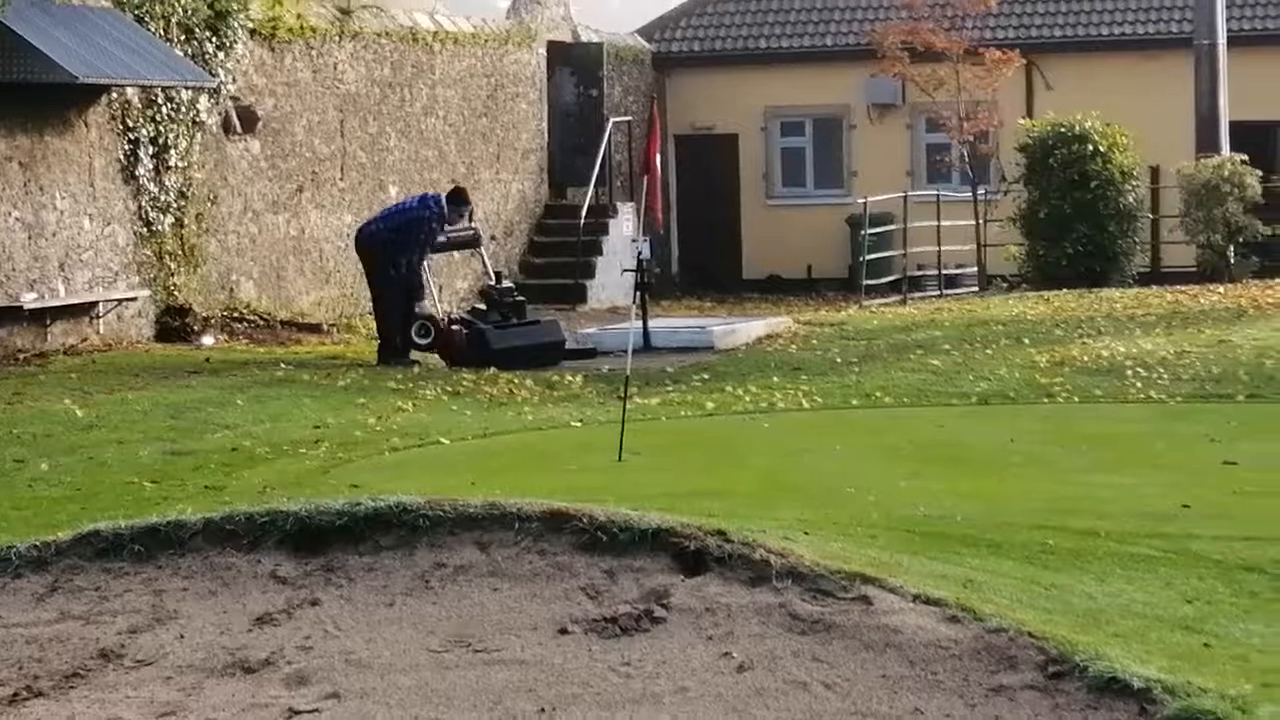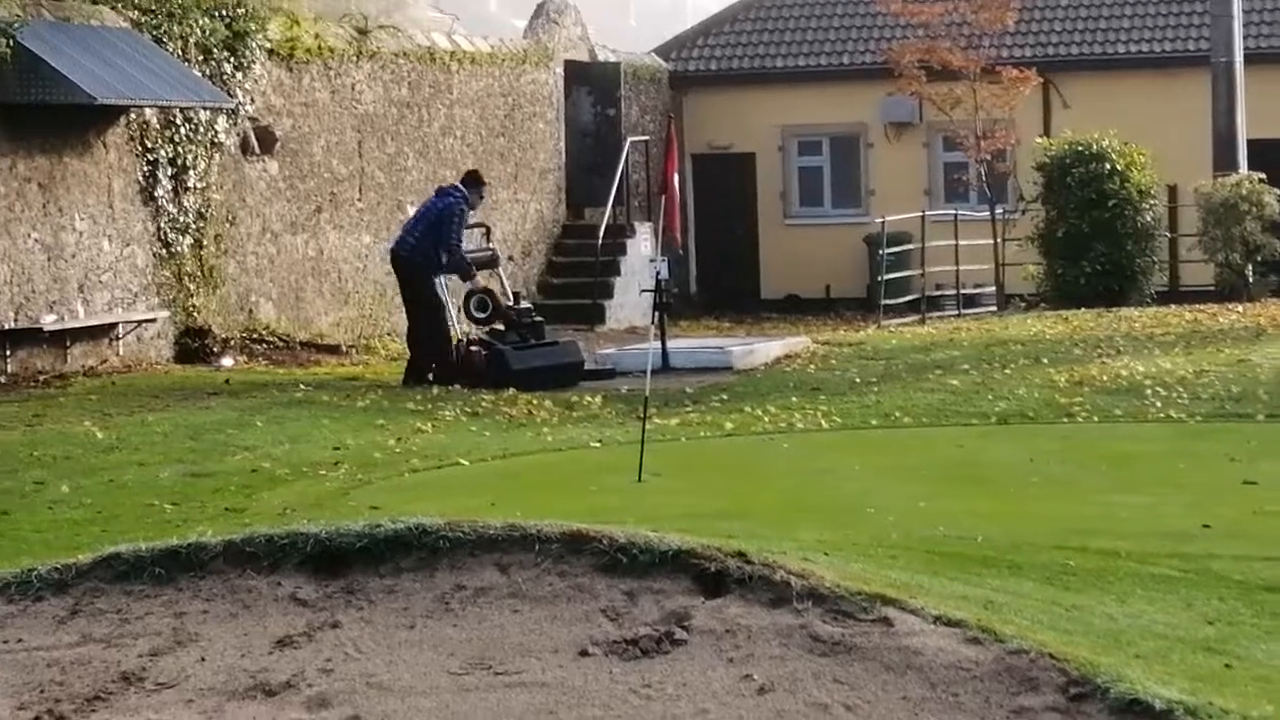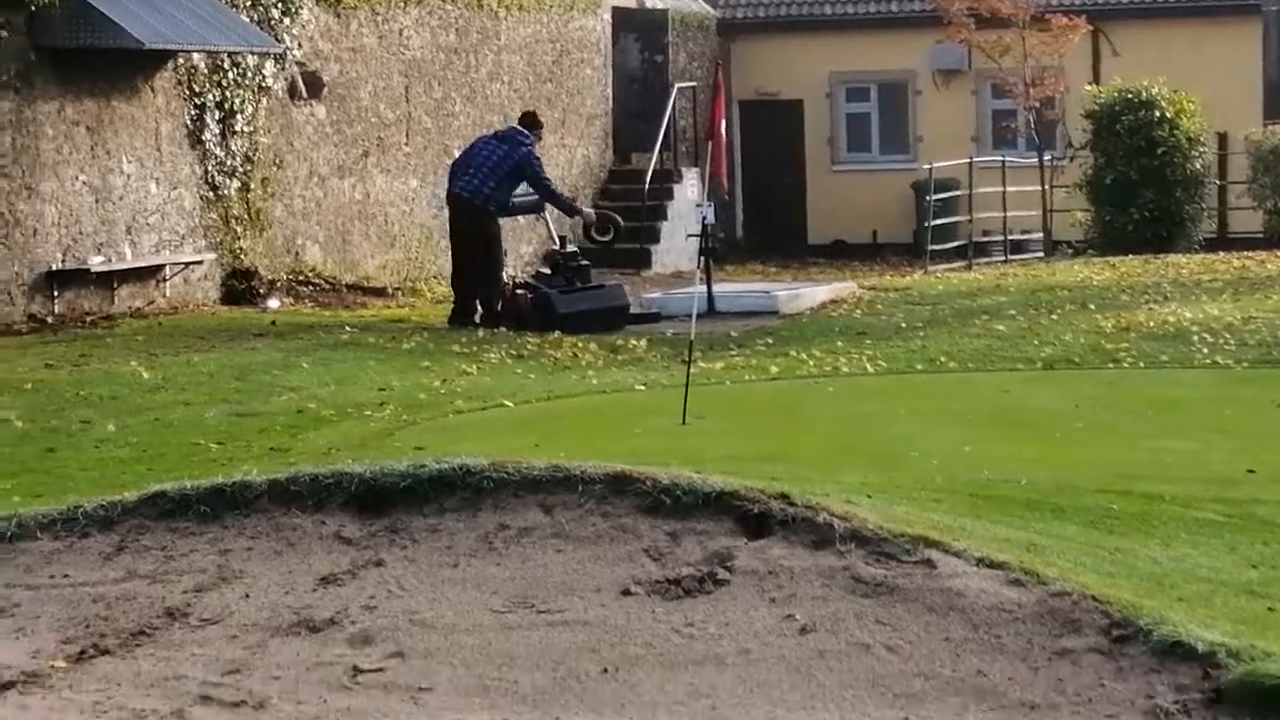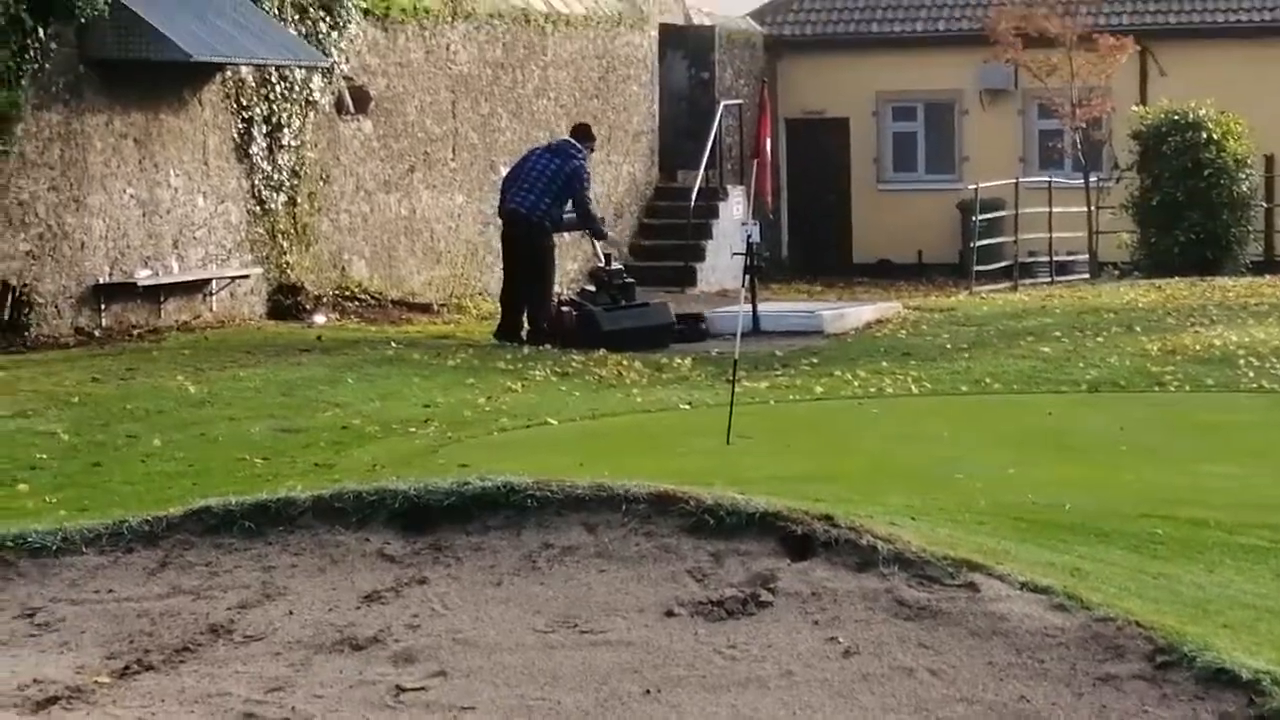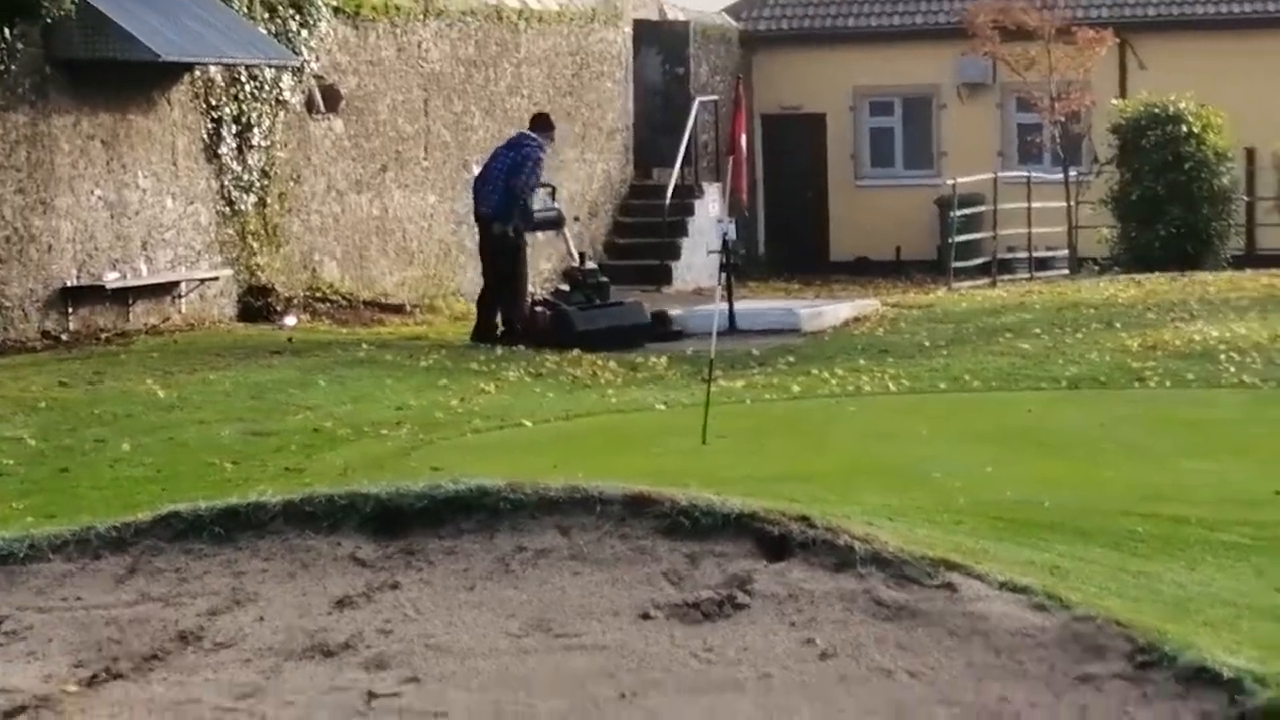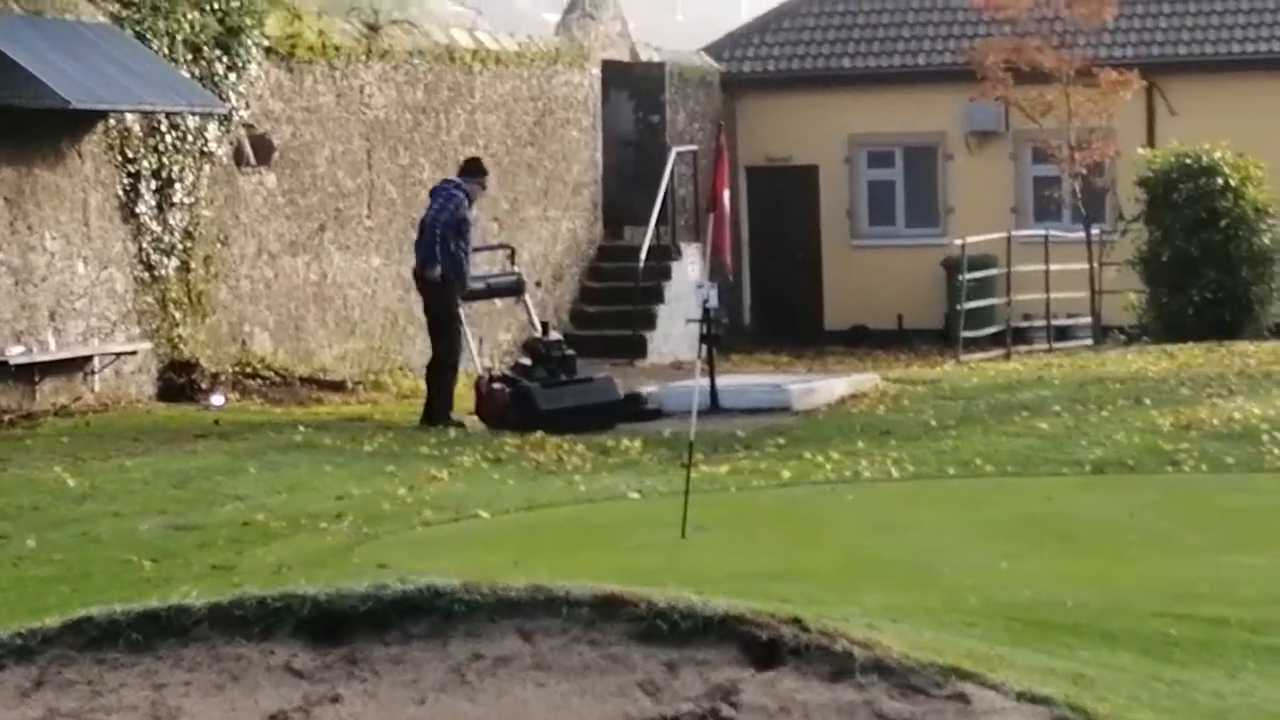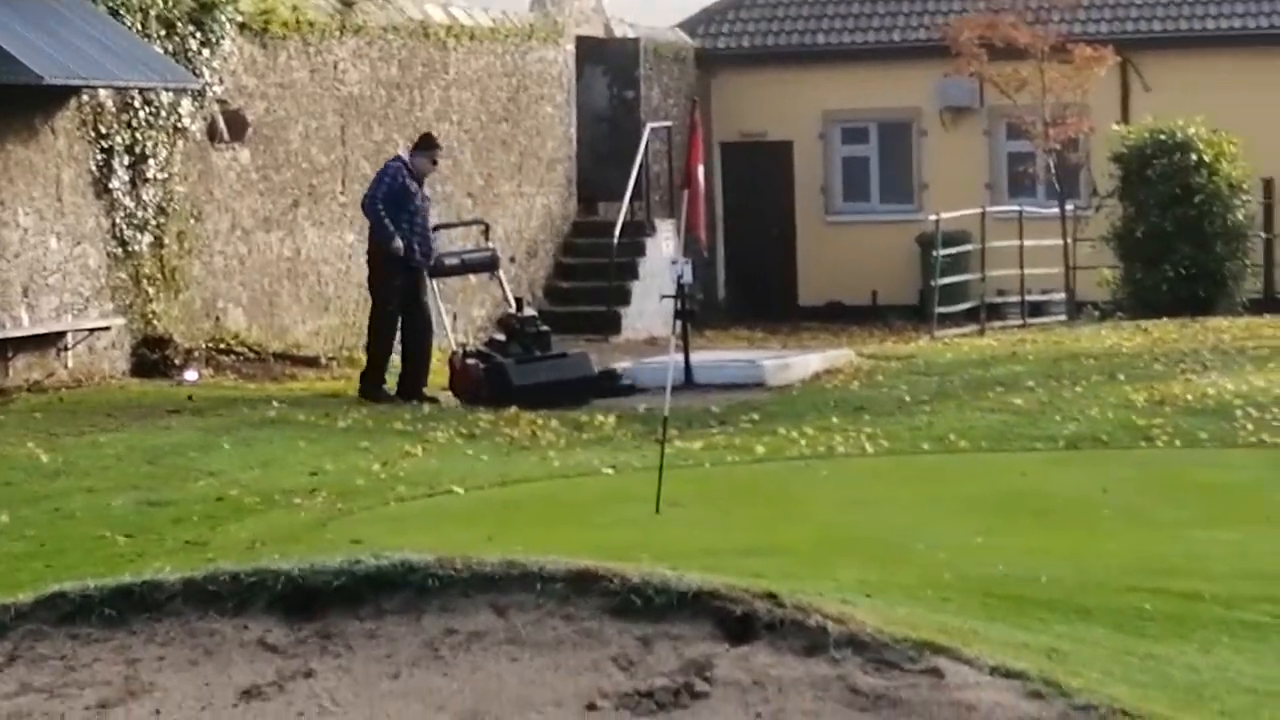
dt=0.4s
person 1, frame 1
left shoulder: (433, 206)
right shoulder: (428, 218)
right elbow: (413, 261)
right wrist: (420, 299)
left hip: (384, 245)
right hip: (373, 244)
left knee: (405, 297)
right knee: (390, 298)
left ankle: (400, 352)
right ankle: (390, 354)
person 1, frame 2
left shoulder: (445, 200)
right shoulder: (457, 207)
right elbow: (452, 247)
right wrist: (471, 276)
left hip: (404, 258)
right hip: (416, 263)
left knee: (421, 318)
right knee: (436, 318)
left ankle: (417, 373)
right ankle: (446, 373)
person 1, frame 3
left shoulder: (487, 140)
right shoulder: (525, 153)
left elbow: (457, 165)
right elbow: (547, 190)
left wrist: (453, 196)
right wrist: (578, 211)
left hip: (458, 201)
right hip: (482, 209)
left knee: (465, 262)
right knee: (490, 265)
left ankle: (462, 314)
right ankle: (490, 318)
person 1, frame 4
left shoulder: (539, 152)
right shoulder: (577, 166)
left elbow: (509, 180)
right elbow: (583, 208)
left wrist: (504, 211)
right wrist: (601, 234)
left hip: (512, 218)
right hip: (536, 226)
left knee: (514, 278)
right knee: (540, 282)
left ankle: (507, 330)
right ankle: (539, 334)
person 1, frame 5
left shoulder: (505, 148)
right shoulder: (534, 154)
left elbow: (480, 181)
right elbow: (520, 189)
left wrist: (482, 212)
right wrist: (508, 221)
left hip: (487, 220)
right hip: (505, 226)
left knee: (493, 280)
right knee: (514, 282)
left ankle: (484, 330)
right ankle: (513, 334)
person 1, frame 6
left shoulder: (449, 198)
right shoulder: (454, 197)
left elbow: (425, 236)
right elbow: (431, 225)
right wrist: (432, 264)
left hip: (442, 280)
right hip: (442, 280)
left knee: (445, 346)
right knee: (449, 344)
left ankle: (436, 411)
right ankle: (439, 411)
person 1, frame 7
left shoulder: (416, 183)
right shoulder: (395, 172)
right elbow: (371, 203)
left wrist: (423, 255)
right wrist: (390, 237)
left hip: (411, 263)
right hip: (389, 259)
left knee: (420, 324)
right knee: (386, 321)
left ankle: (412, 387)
right ankle: (372, 384)
